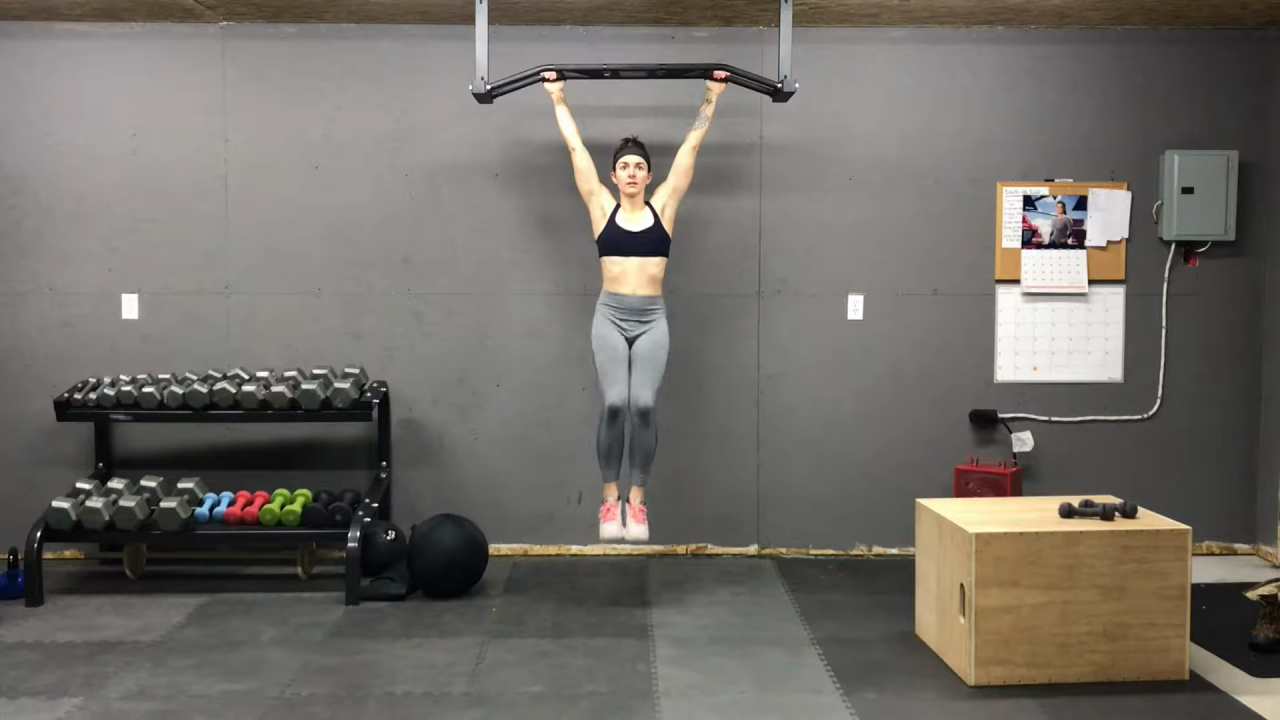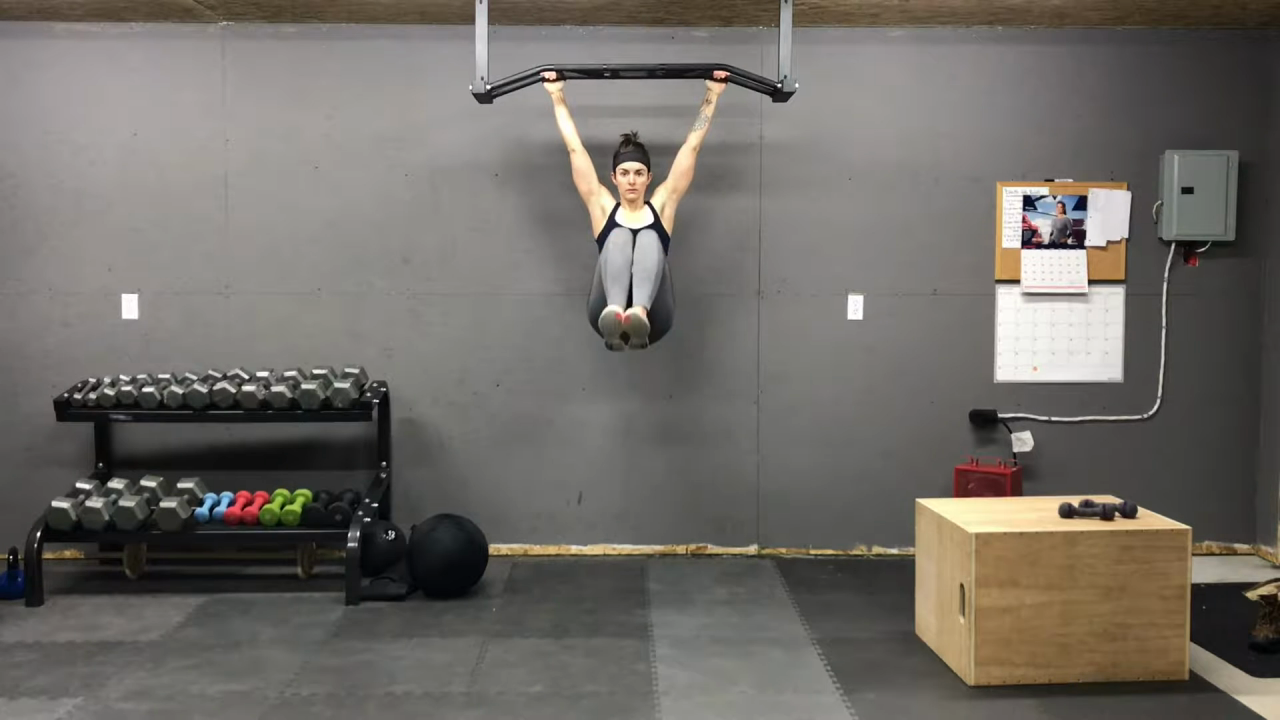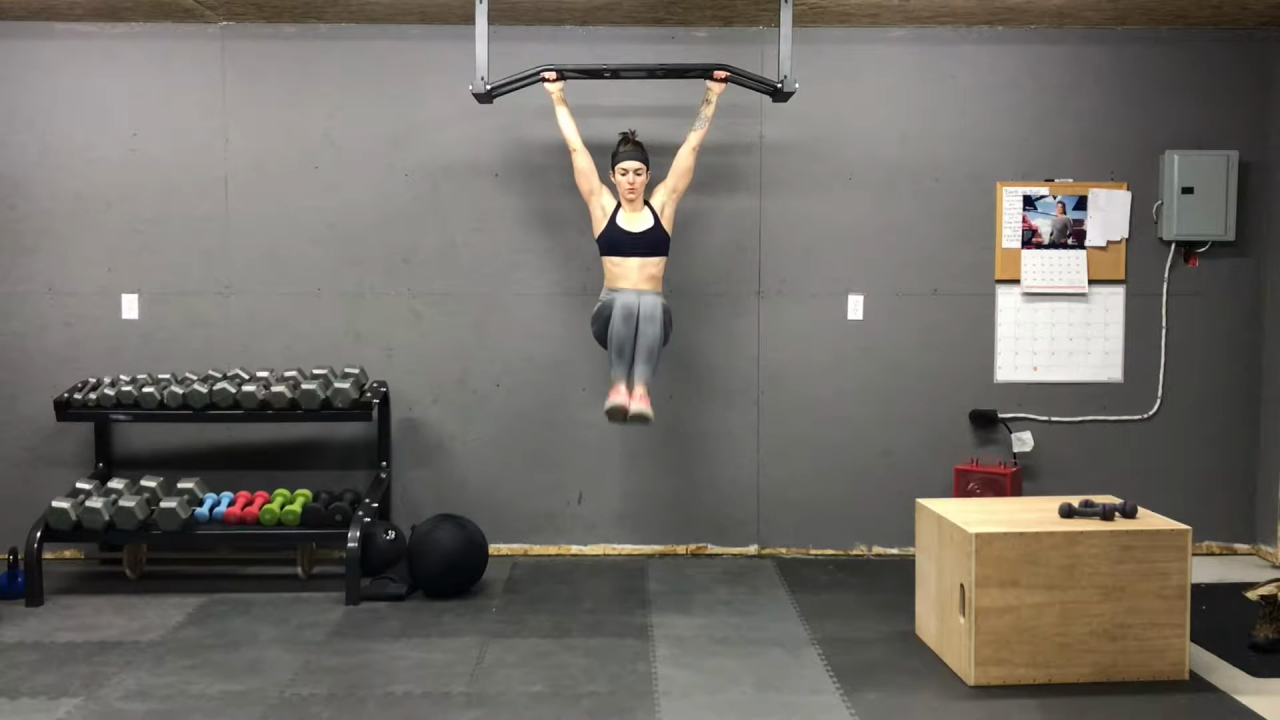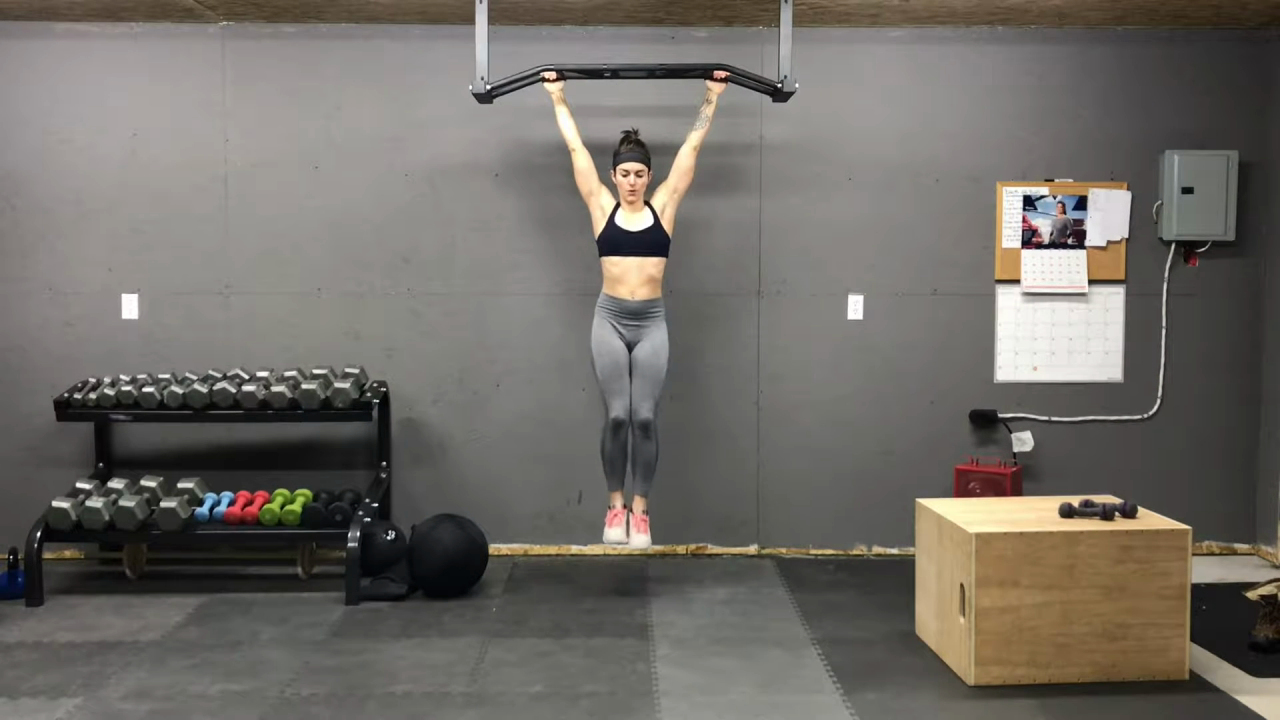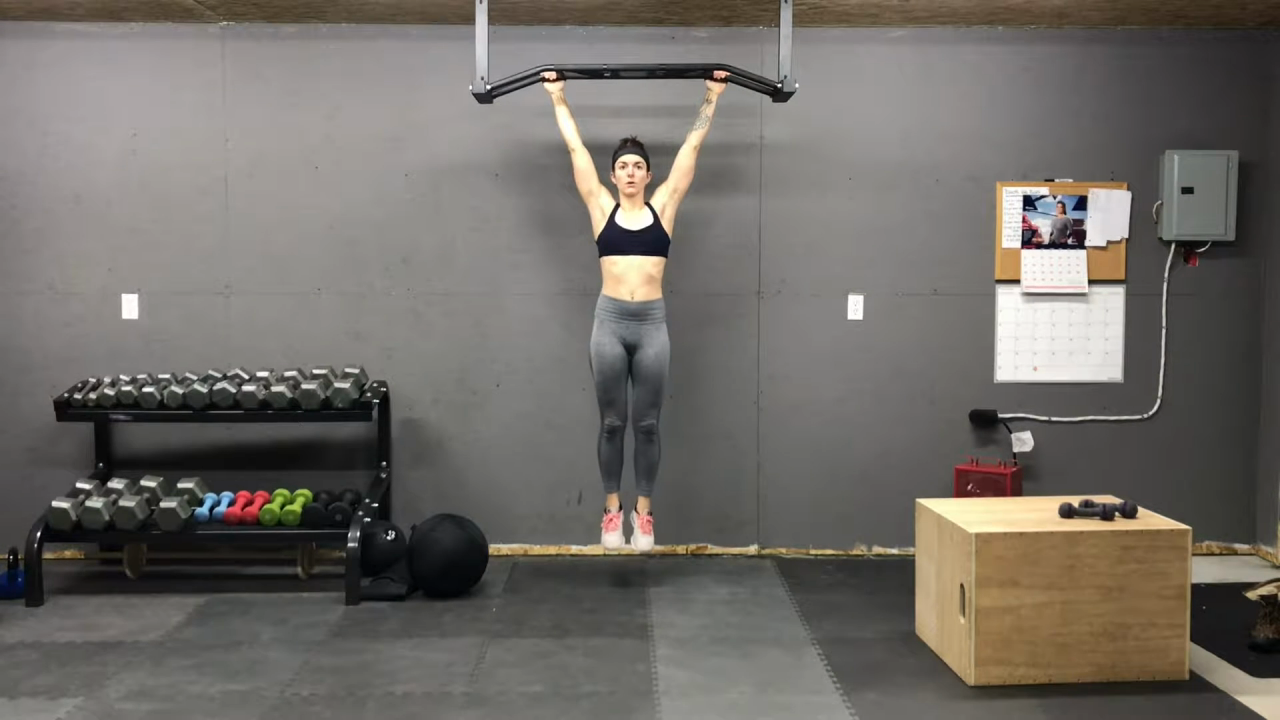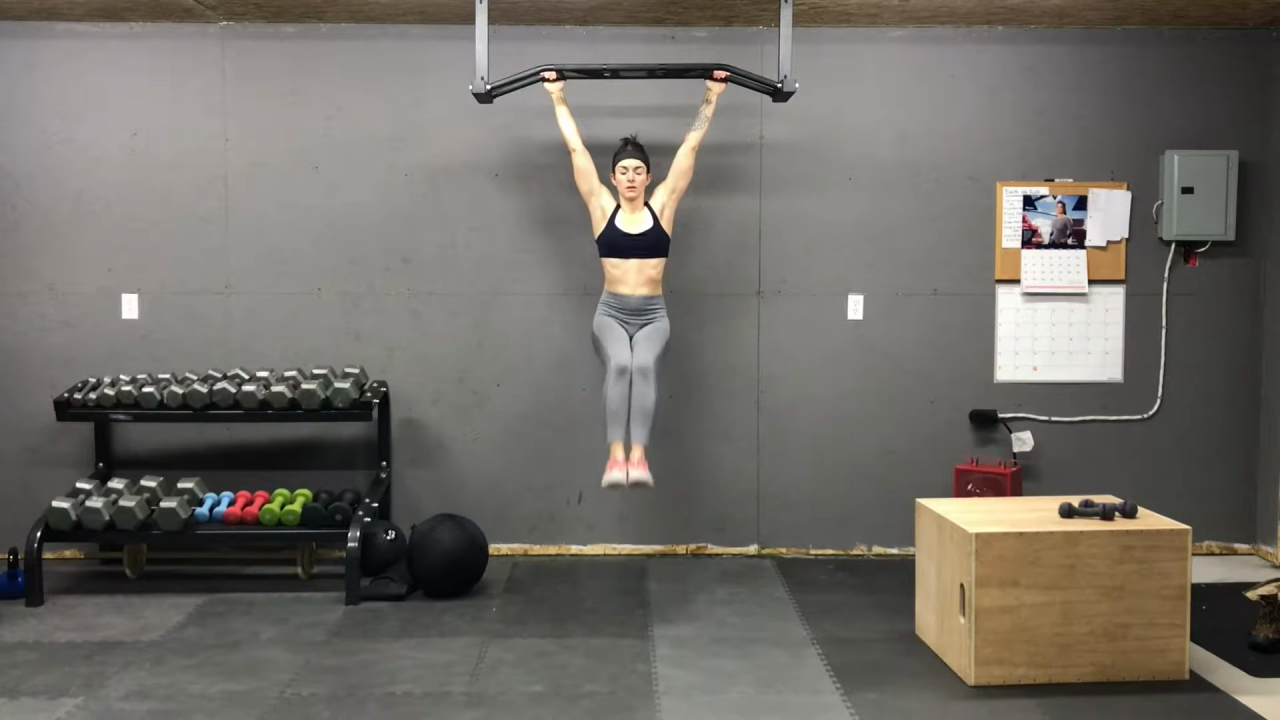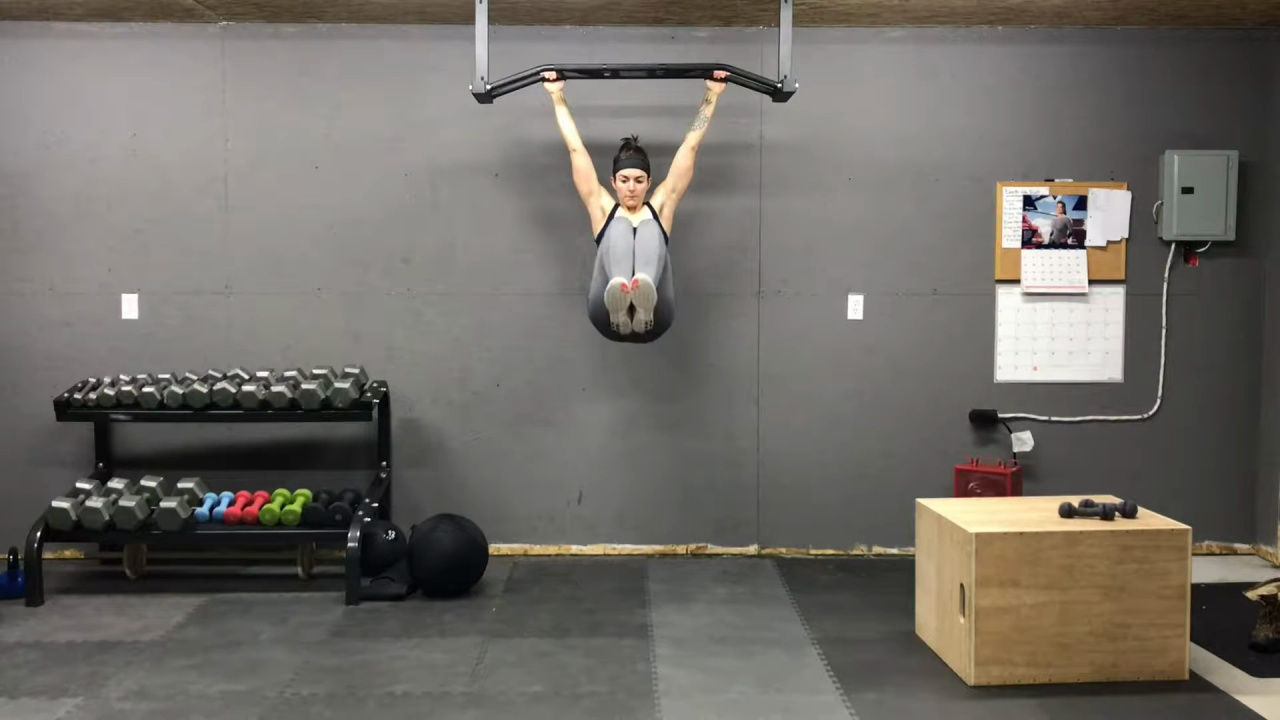
dt=0.7s
person 1, frame 1
left shoulder: (662, 205)
right shoulder: (602, 206)
left elbow: (691, 145)
right elbow: (576, 147)
left wrist: (712, 96)
right wrist: (557, 97)
left hip: (652, 320)
right hip: (610, 317)
left knee: (642, 406)
right knee: (615, 404)
left ankle: (637, 499)
right ankle: (611, 498)
person 1, frame 2
left shoulder: (663, 205)
right shoulder: (602, 206)
left elbow: (691, 147)
right elbow: (575, 148)
left wrist: (711, 96)
right wrist: (557, 96)
left hip: (654, 316)
right hip: (605, 306)
left knee: (648, 240)
right knee: (619, 238)
left ankle: (638, 315)
right ankle: (615, 314)
person 1, frame 3
left shoulder: (662, 203)
right shoulder: (602, 204)
left elbow: (691, 147)
right elbow: (576, 148)
left wrist: (711, 96)
right wrist: (558, 97)
left hip: (651, 304)
right hip: (611, 309)
left knee: (652, 308)
right knee: (627, 305)
left ankle: (640, 391)
right ankle: (618, 387)
person 1, frame 4
left shoulder: (663, 205)
right shoulder: (601, 206)
left elbow: (692, 146)
right elbow: (575, 147)
left wrist: (712, 96)
right wrist: (557, 96)
left hip: (651, 324)
right hip: (610, 321)
left knee: (644, 418)
right knee: (617, 416)
left ankle: (640, 509)
right ankle: (615, 506)
person 1, frame 5
left shoulder: (662, 207)
right shoulder: (602, 208)
left elbow: (692, 146)
right elbow: (575, 147)
left wrist: (712, 96)
right wrist: (557, 97)
left hip: (652, 324)
right hip: (609, 323)
left knee: (646, 424)
right knee: (612, 423)
left ankle: (643, 510)
right ankle: (612, 508)
person 1, frame 6
left shoulder: (663, 204)
right shoulder: (602, 206)
left elbow: (690, 146)
right elbow: (576, 148)
left wrist: (711, 96)
right wrist: (558, 97)
left hip: (652, 317)
right hip: (611, 315)
left knee: (643, 366)
right knee: (620, 366)
left ankle: (638, 457)
right ankle: (616, 457)
person 1, frame 7
left shoulder: (661, 206)
right shoulder: (602, 208)
left elbow: (690, 146)
right elbow: (576, 148)
left wrist: (711, 95)
right wrist: (558, 97)
left hip: (655, 317)
right hip: (607, 315)
left knee: (649, 228)
right knee: (619, 227)
left ankle: (644, 298)
right ankle: (619, 297)
